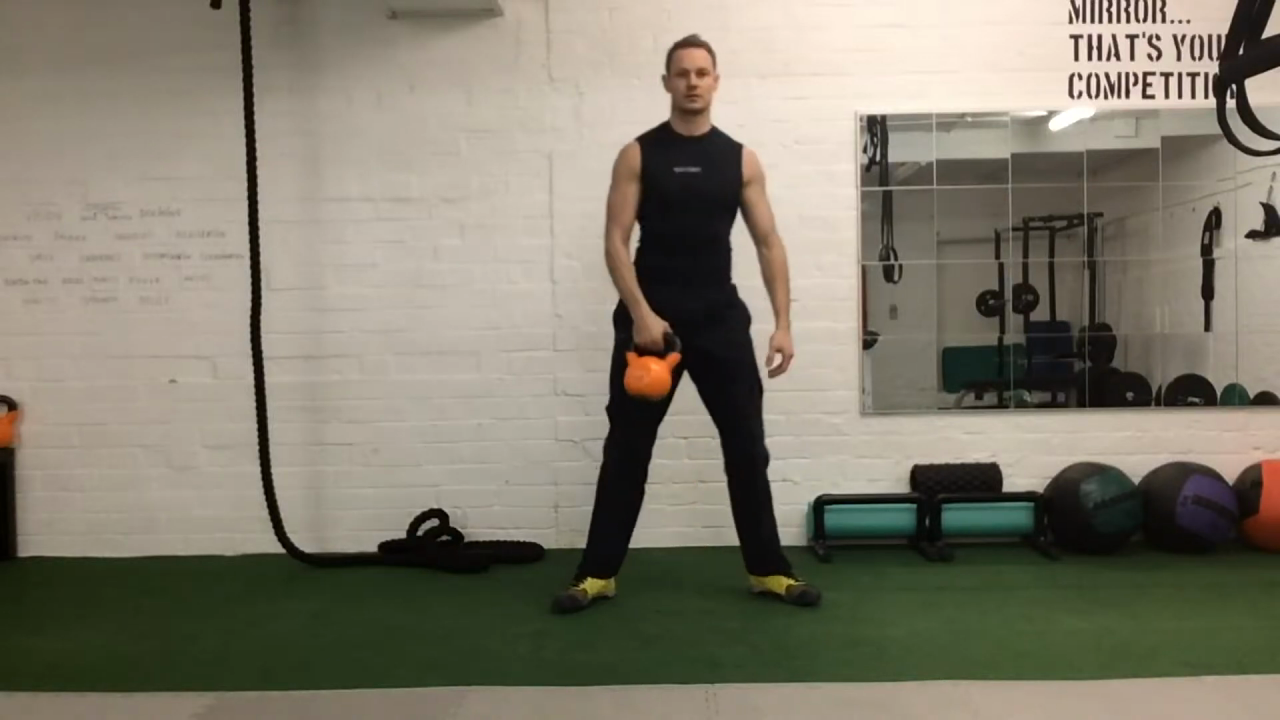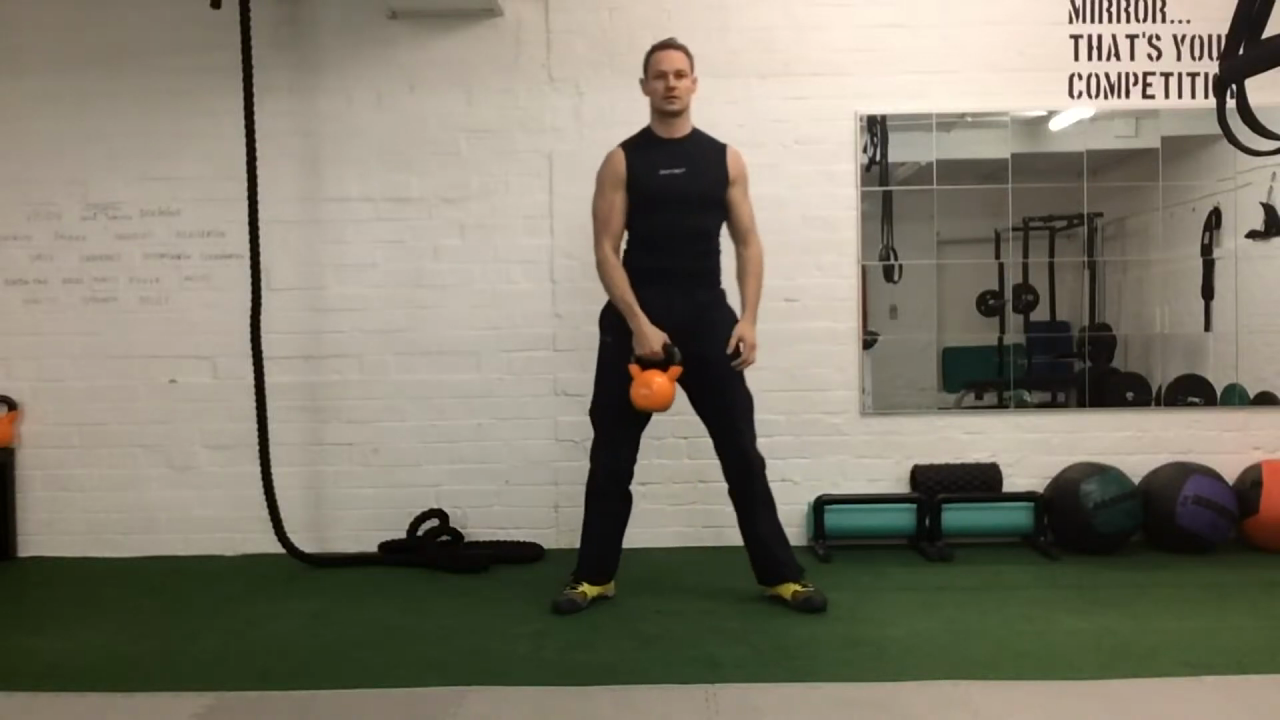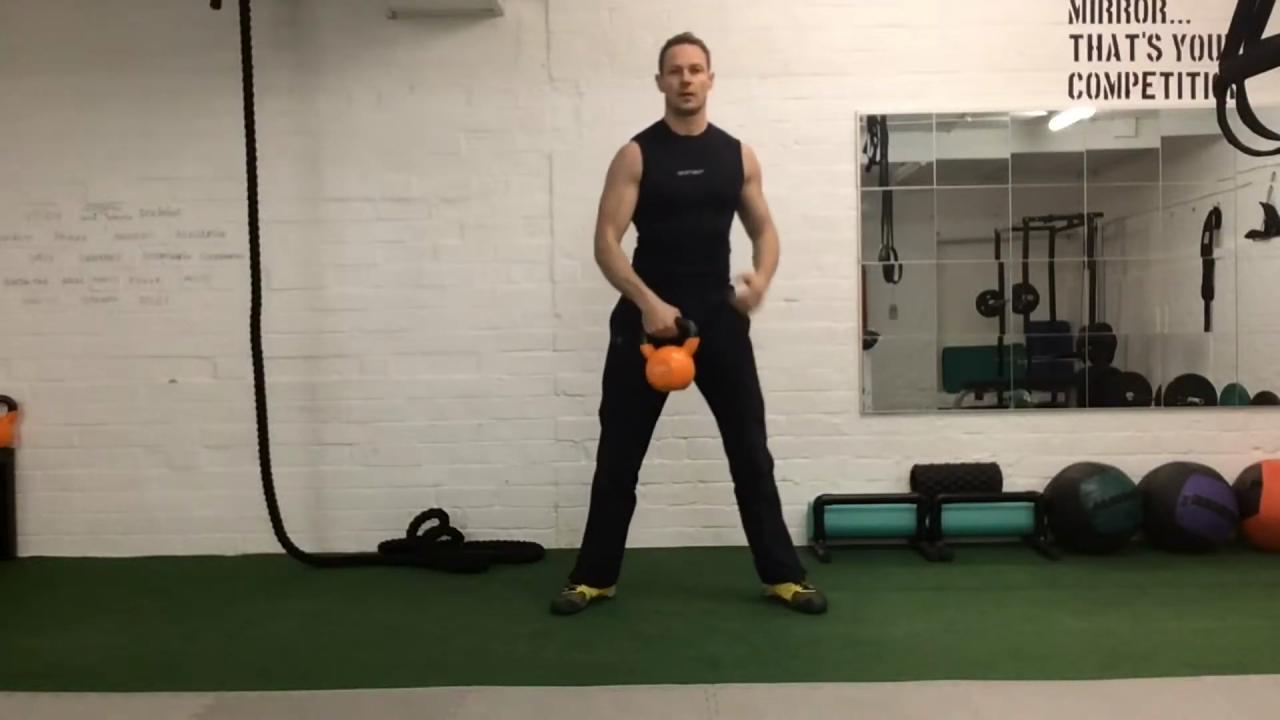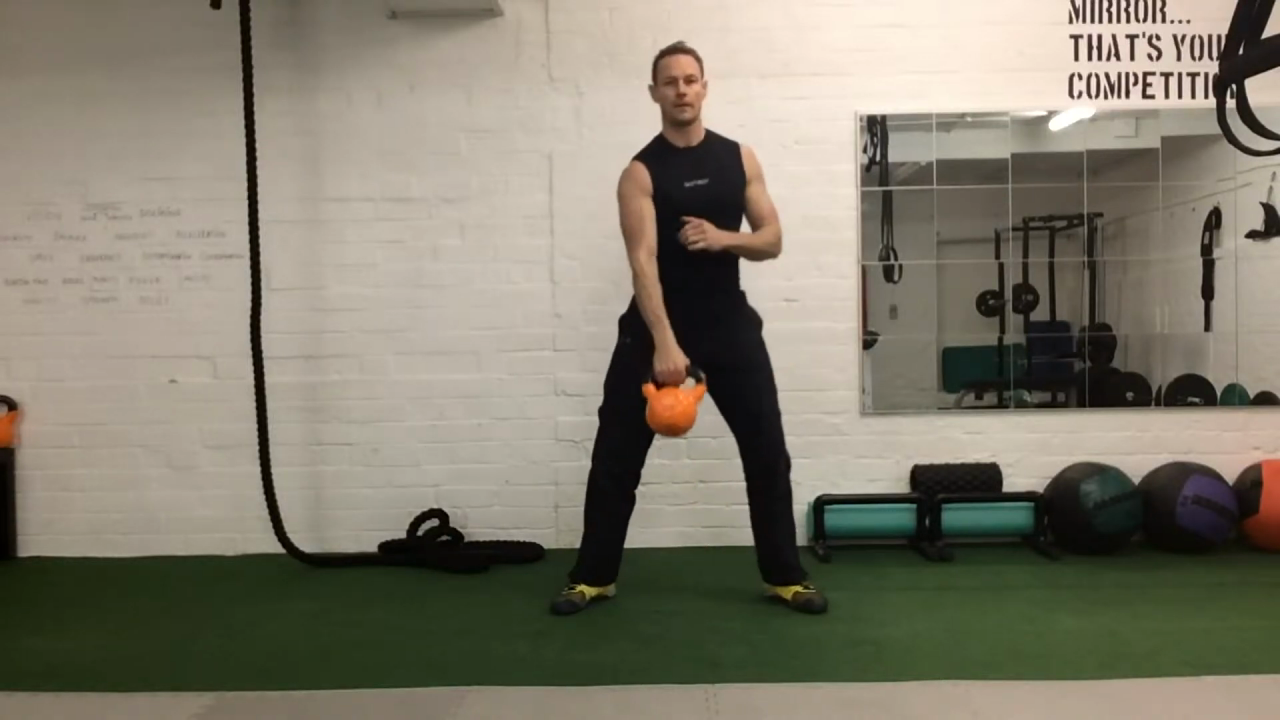
dt=0.4s
person 1, frame 1
left shoulder: (741, 158)
right shoulder: (638, 154)
left elbow: (767, 241)
right elbow: (616, 240)
left wrist: (783, 323)
right wrist: (639, 313)
left hip: (720, 315)
right hip: (650, 313)
left knee: (746, 448)
right knee: (626, 449)
left ankle: (768, 569)
right ankle: (598, 573)
person 1, frame 2
left shoulder: (724, 158)
right shoulder: (622, 160)
left elbow: (747, 241)
right elbow: (606, 250)
left wrist: (748, 319)
right wrist: (639, 324)
left hip: (708, 317)
right hip: (636, 321)
left knee: (741, 452)
right knee: (611, 456)
left ankle: (780, 575)
right ankle: (594, 575)
person 1, frame 3
left shoulder: (738, 155)
right shoulder: (636, 155)
left elbow: (763, 228)
right elbow: (606, 242)
left wrist: (762, 277)
right wrist: (647, 303)
left hip: (719, 316)
right hip: (647, 313)
left knee: (751, 452)
right knee: (618, 455)
left ankle: (782, 575)
right ankle: (594, 577)
person 1, frame 4
left shoulder: (739, 158)
right shoulder: (641, 172)
left elbow: (773, 239)
right elbow: (643, 262)
left wrist: (723, 237)
right wrist: (663, 346)
left hip: (728, 320)
right hip: (657, 323)
left knee: (768, 451)
right knee: (616, 455)
left ankle: (784, 576)
right ankle: (594, 576)
